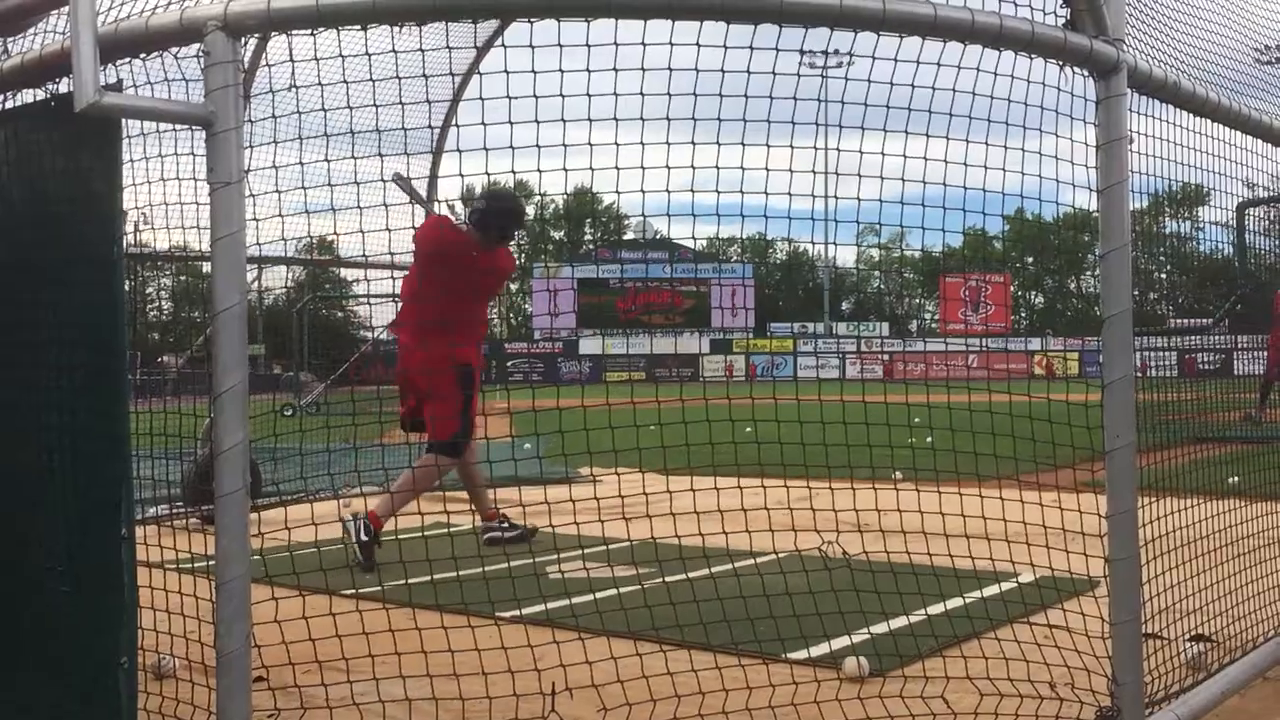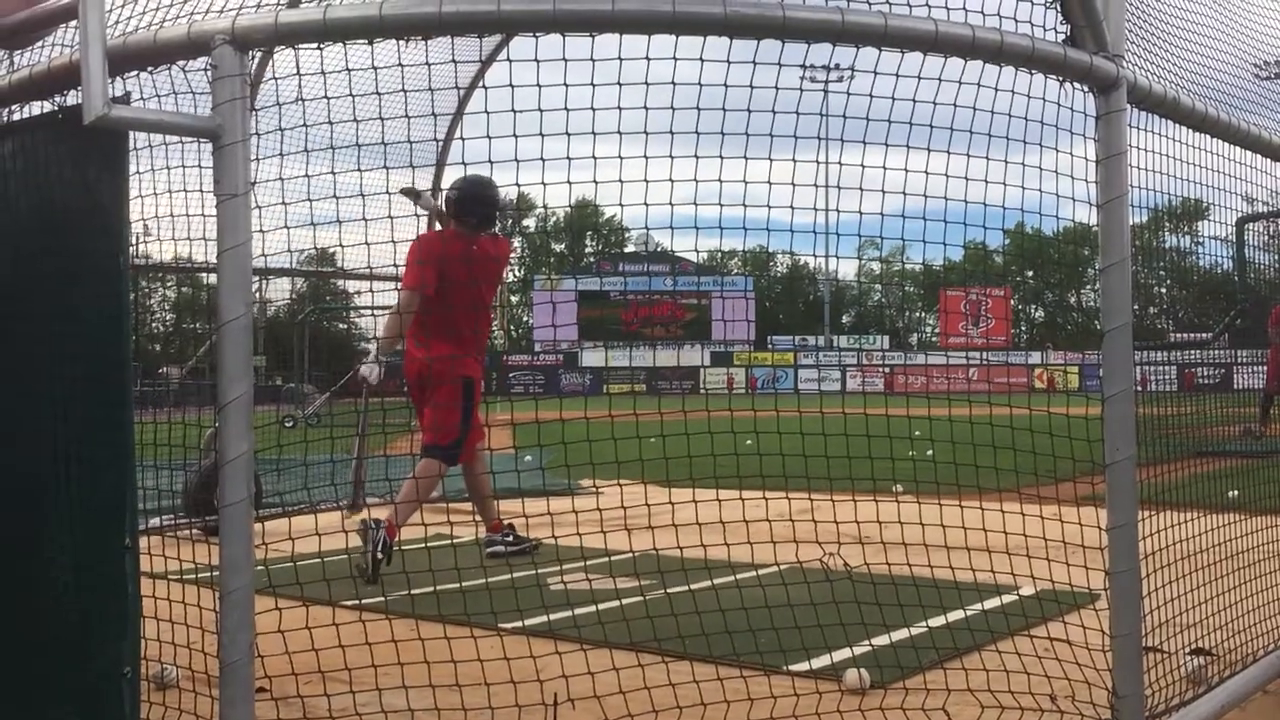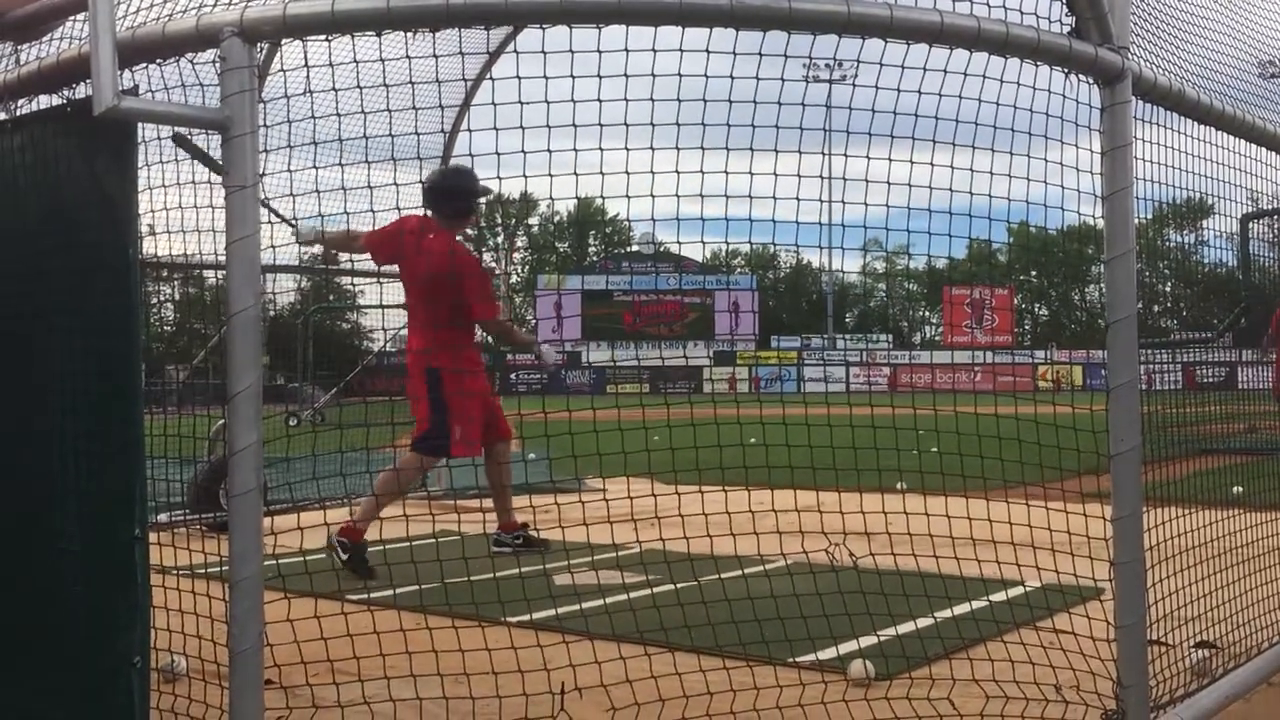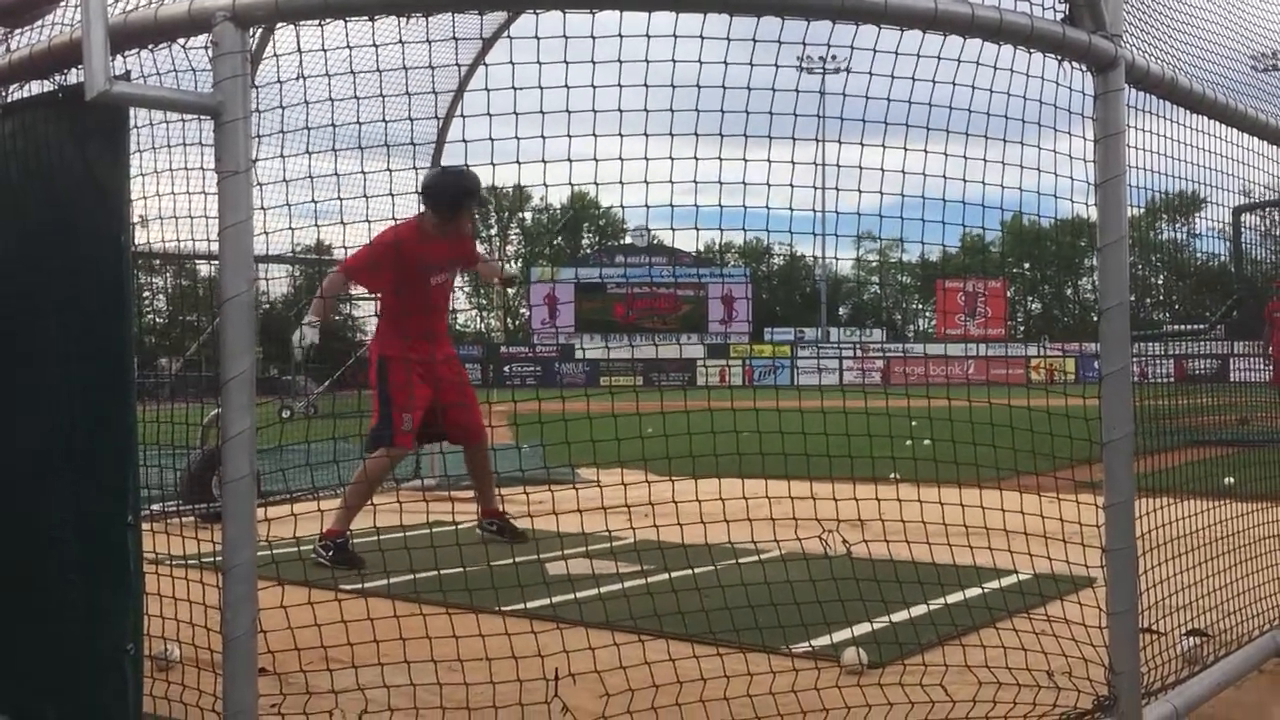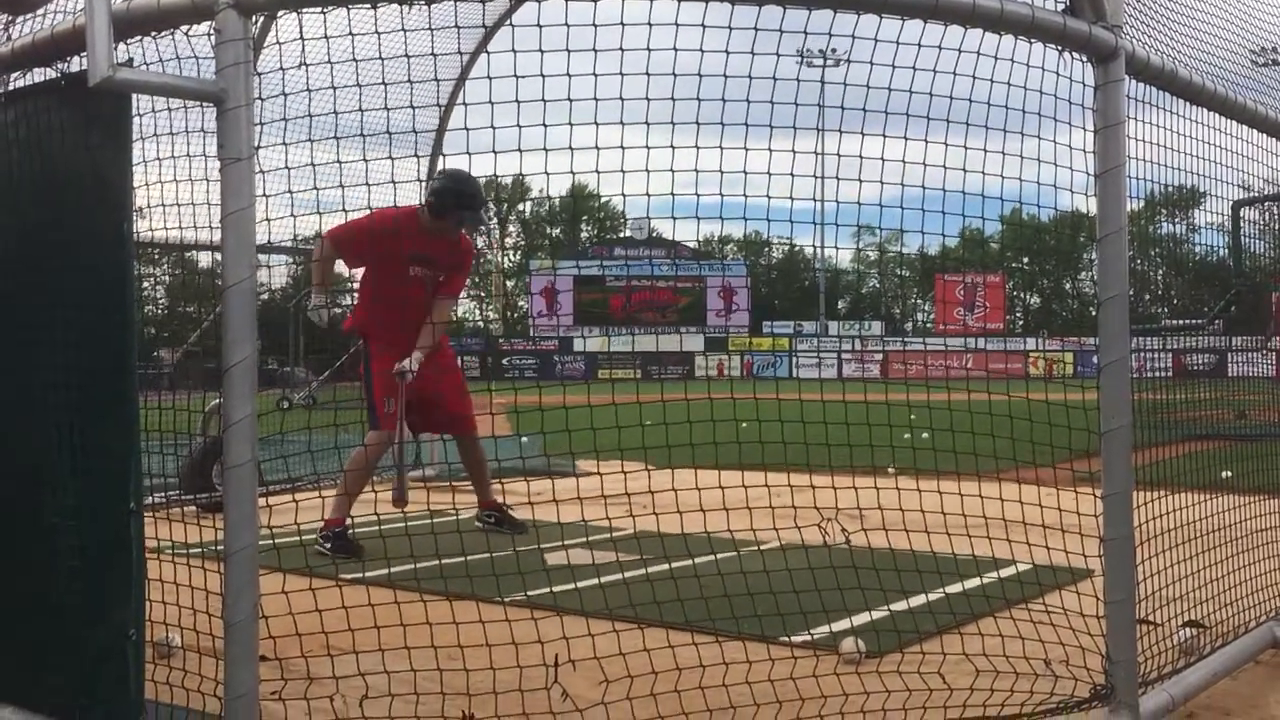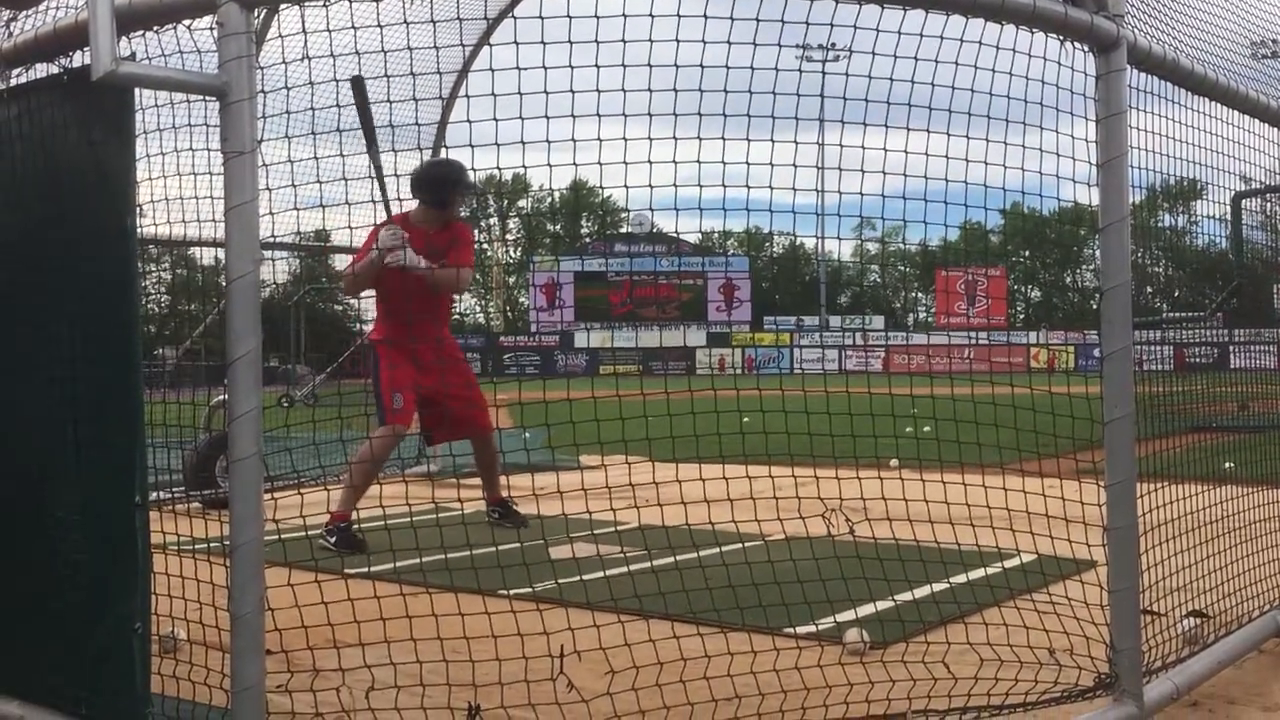
dt=0.5s
person 1, frame 1
left shoulder: (436, 231)
right shoulder: (500, 261)
left hip: (411, 351)
right hip: (454, 359)
left knee: (456, 436)
right knee: (444, 451)
left ankle: (491, 519)
right ankle: (372, 520)
person 1, frame 2
left shoulder: (429, 245)
right shoulder: (499, 251)
left elbow: (408, 303)
left wrist: (378, 354)
right wrist: (437, 211)
left hip: (420, 361)
right hip: (458, 366)
left knee: (468, 443)
right knee: (440, 455)
left ankle: (497, 532)
right ankle: (386, 530)
person 1, frame 3
left shoulder: (406, 229)
right shoulder: (462, 259)
left elbow: (355, 241)
right elbow: (495, 325)
left wrist: (315, 236)
right wrist: (536, 346)
left hip: (459, 362)
right hip: (442, 363)
left knee: (496, 437)
right knee: (428, 452)
left ankle: (507, 530)
right ankle: (349, 534)
person 1, frame 4
left shoulder: (457, 237)
right shoulder: (398, 240)
left elbow: (474, 260)
right elbow: (341, 274)
left wrist: (499, 275)
right wrist: (313, 319)
left hip: (439, 352)
right hip: (398, 356)
left knee: (475, 433)
right knee: (393, 448)
left ankle: (490, 517)
right ankle: (331, 538)
person 1, frame 5
left shoulder: (462, 248)
right shoulder: (388, 224)
left elbow: (442, 311)
right elbow: (326, 244)
left wrist: (419, 355)
right wrist: (320, 295)
left hip: (430, 344)
right hip: (382, 339)
left knee: (465, 425)
right knee: (382, 432)
left ankle: (489, 508)
right ankle: (332, 527)
person 1, frame 6
left shoulder: (460, 233)
right shoulder: (389, 230)
left elbow: (461, 282)
right elbow: (349, 286)
left wrist: (416, 263)
right wrist: (377, 255)
left hip: (439, 345)
right hip: (394, 346)
left knee: (480, 425)
right knee: (392, 429)
left ankle: (496, 502)
right ankle: (337, 522)
